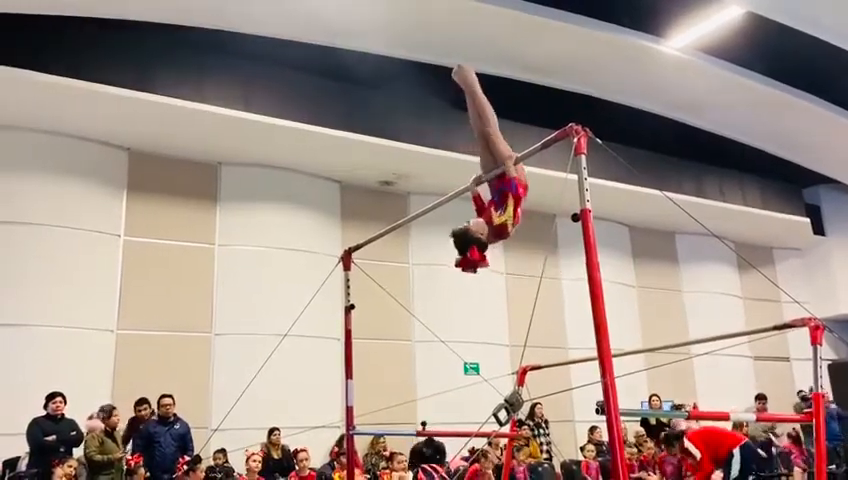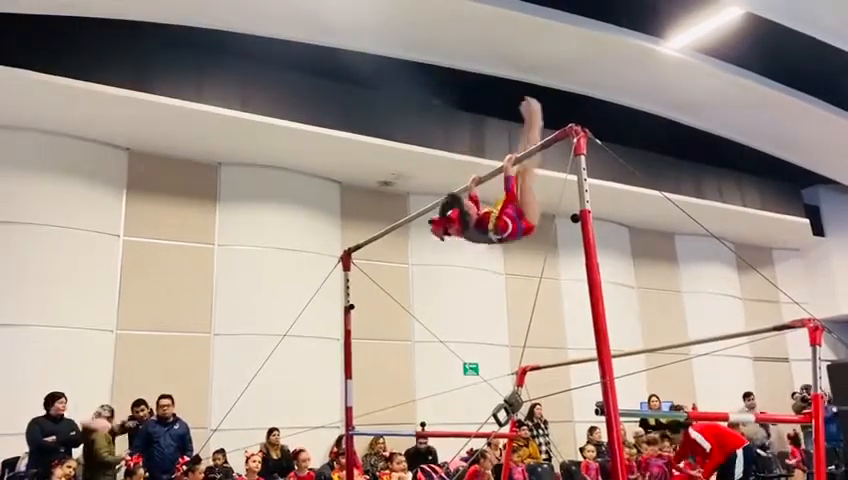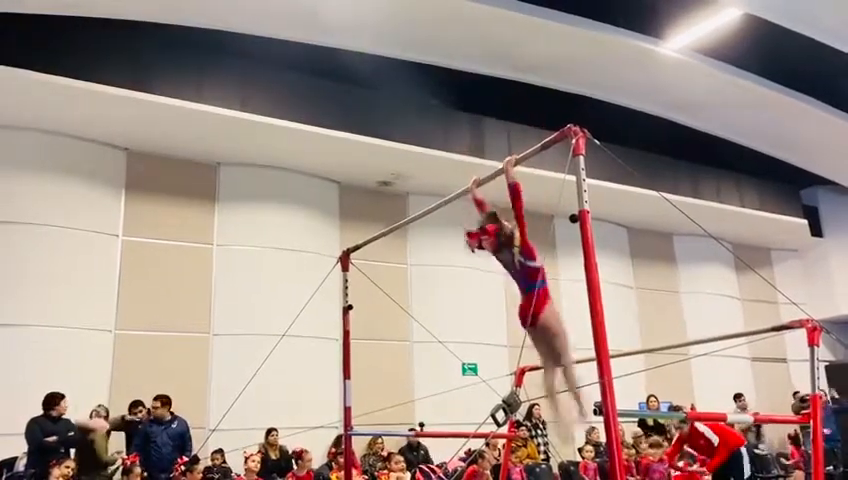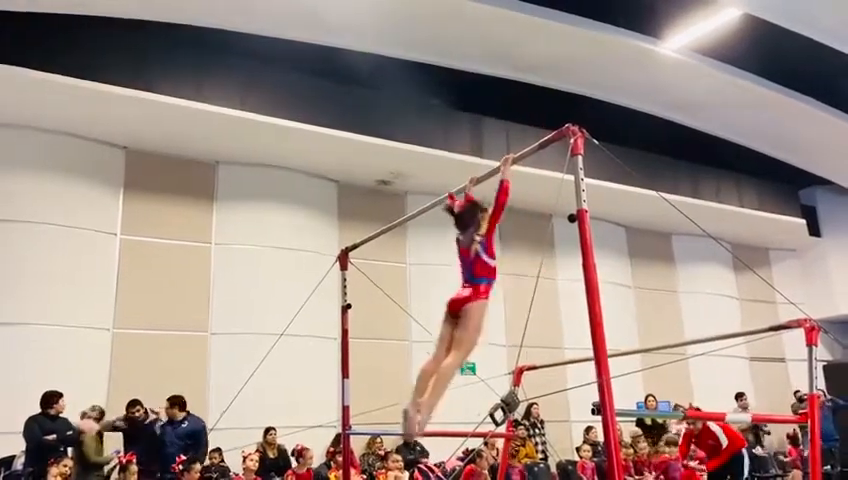
dt=0.4s
person 1, frame 1
right shoulder: (500, 229)
right elbow: (514, 196)
right wrist: (506, 172)
left hip: (500, 185)
right hip: (505, 179)
left knee: (485, 136)
right knee: (489, 135)
person 1, frame 2
left shoulder: (468, 230)
right shoulder: (490, 222)
right elbow: (511, 196)
left wrist: (472, 190)
right wrist: (508, 171)
left hip: (513, 219)
right hip: (525, 223)
right knee: (525, 171)
person 1, frame 3
left shoulder: (502, 251)
right shoulder: (517, 246)
left elbow: (489, 219)
right elbow: (518, 211)
left wrist: (475, 194)
right wrist: (510, 176)
left hip: (527, 310)
right hip: (541, 306)
left knee: (549, 363)
right knee: (565, 359)
left ankle: (558, 411)
right ankle: (579, 405)
person 1, frame 4
left shoulder: (463, 238)
right shoulder: (483, 234)
left elbow: (465, 210)
right elbow: (500, 203)
left wrist: (468, 194)
right wrist: (504, 175)
left hip: (460, 299)
right hip: (475, 300)
left knee: (438, 357)
right knee: (455, 357)
left ankle: (415, 405)
right ankle: (424, 410)
